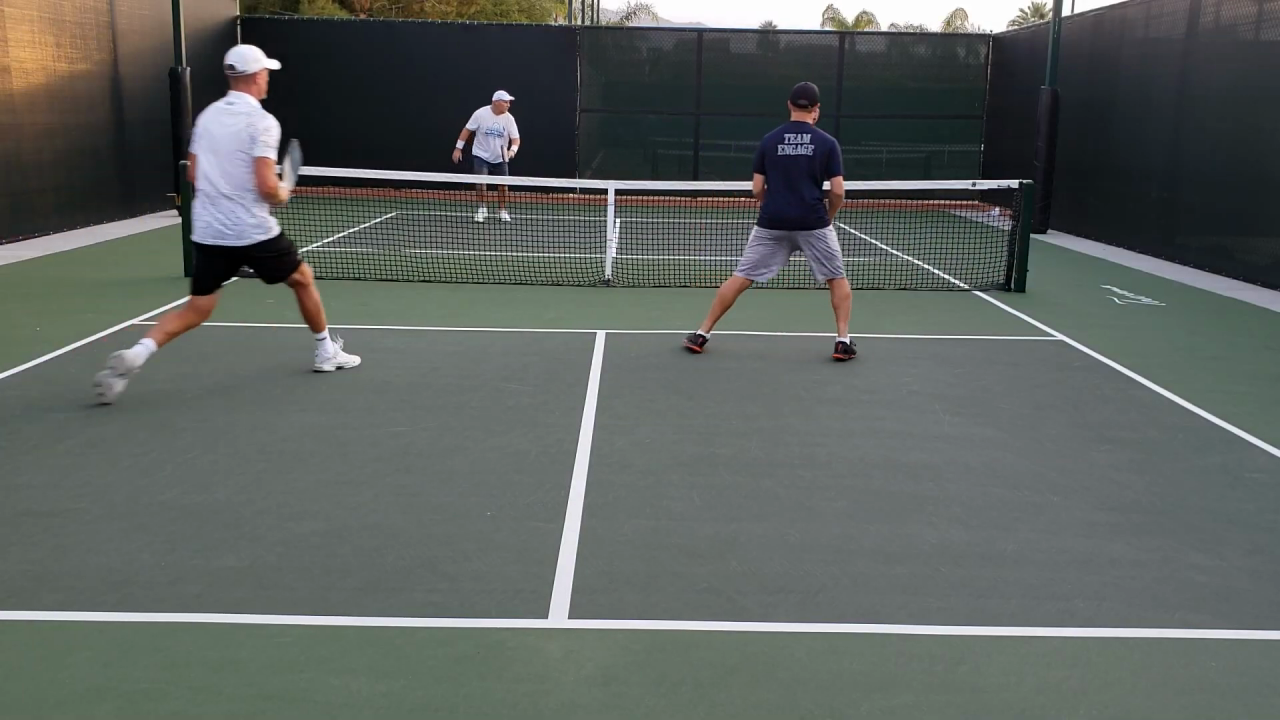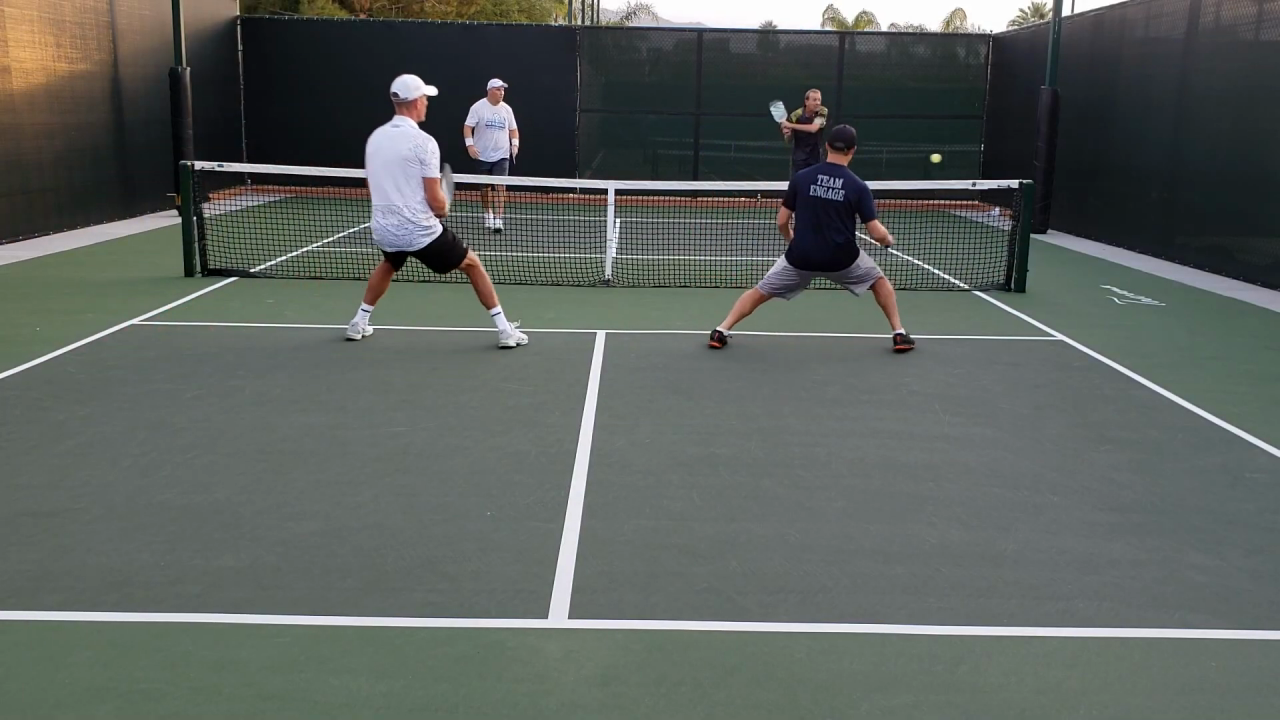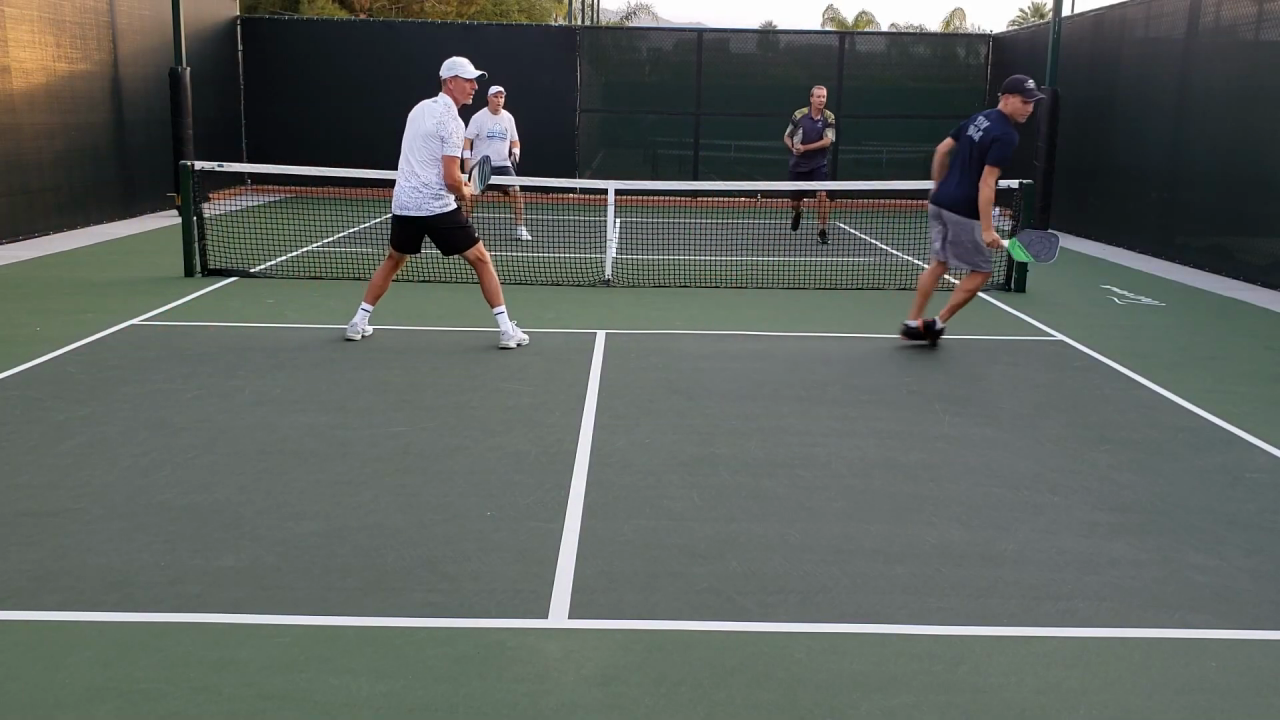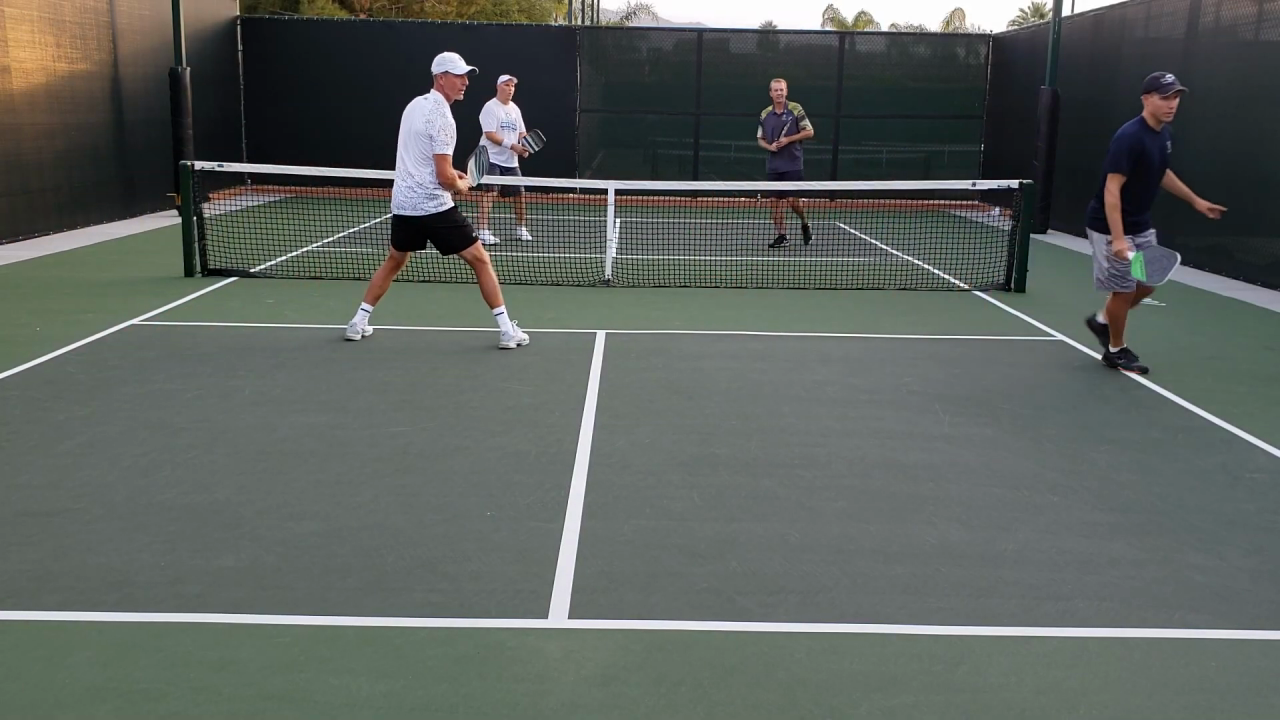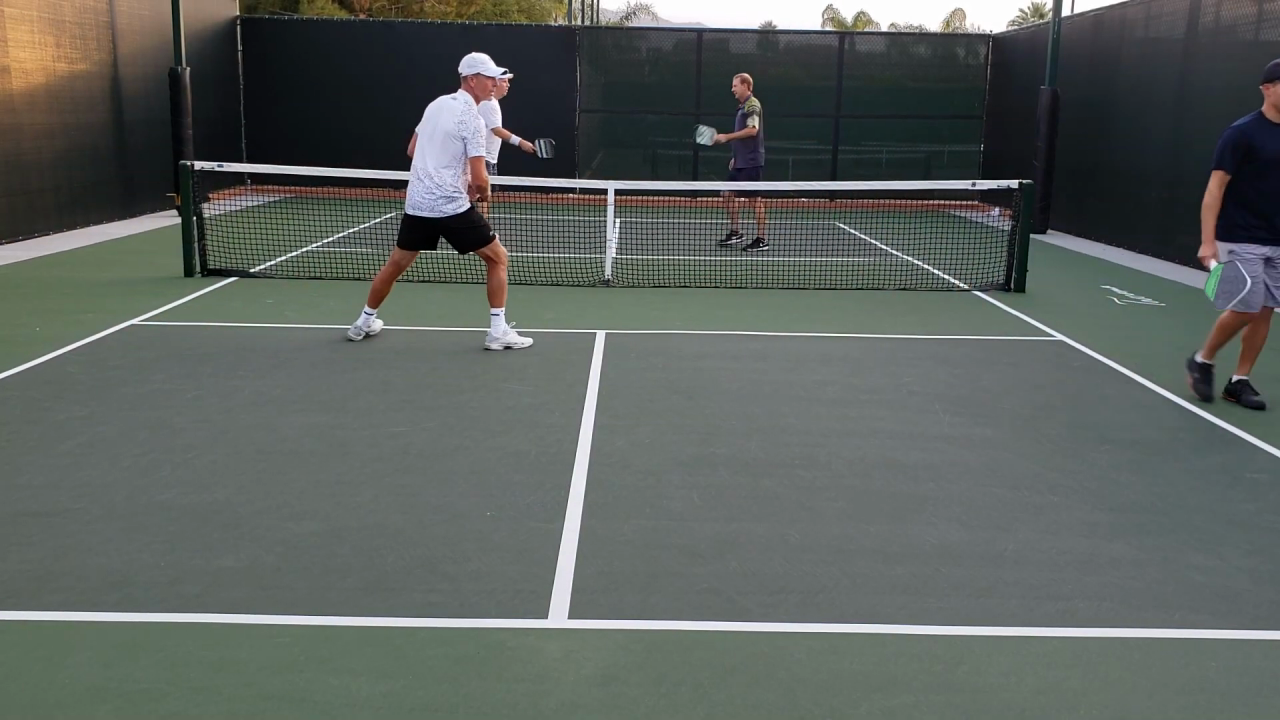
dt=0.5s
person 1, frame 1
left shoulder: (207, 116)
right shoulder: (262, 121)
left elbow: (195, 172)
right elbow: (266, 186)
right wrist: (282, 193)
left hip: (206, 232)
right hip: (252, 230)
left knee: (196, 309)
right knee: (302, 279)
left ankle: (132, 357)
right ankle: (327, 352)
person 1, frame 2
left shoulder: (374, 138)
right shoulder: (424, 142)
right elbow: (436, 202)
right wrist: (442, 210)
left hip: (385, 231)
right hip: (422, 231)
left knee: (388, 266)
right knee: (472, 266)
left ankle: (359, 323)
right ankle: (504, 330)
person 1, frame 3
left shoulder: (421, 108)
right shoulder: (451, 121)
right elbow: (451, 179)
left wrist: (456, 181)
right wrist: (464, 192)
left hip: (404, 204)
right hip: (437, 206)
left knee: (393, 261)
right knee: (481, 260)
left ankle: (359, 322)
right ankle: (507, 330)
person 1, frame 4
left shoulder: (415, 105)
right shoulder: (441, 116)
right elbow: (444, 177)
left wrist: (450, 173)
right wrist: (461, 185)
left hip: (403, 203)
right hip: (434, 206)
left knee: (394, 261)
right knee: (480, 260)
left ankle: (359, 322)
right ankle: (507, 329)
person 1, frame 5
left shoulder: (437, 105)
right shoulder: (471, 119)
left elbow: (413, 150)
right elbow: (479, 179)
right wrist: (483, 193)
left hip: (417, 203)
right hip: (451, 207)
left knee: (397, 264)
right knee: (497, 258)
left ankle: (364, 322)
right ankle: (499, 331)
person 2, frame 1
left shoulder: (769, 140)
right shoulder: (827, 143)
left elbow: (757, 190)
right elbow: (838, 192)
right wrist: (828, 215)
left hip: (772, 223)
right hip: (813, 224)
left knee: (741, 278)
right knee: (837, 278)
left ankle: (702, 334)
right ankle: (842, 341)
person 2, frame 2
left shoulder: (801, 178)
right shoulder: (858, 187)
left elbow: (782, 221)
right elbow: (877, 232)
left wrist: (792, 242)
right wrist: (888, 241)
left hip: (801, 257)
right hip: (841, 259)
left knee: (759, 292)
right knee: (878, 280)
left ankle: (721, 330)
right ankle: (899, 333)
person 2, frame 3
left shoulder: (979, 118)
right shoulder: (1007, 136)
left elbow: (942, 149)
right elbow: (987, 183)
left wrist: (938, 186)
right wrist: (988, 228)
left hip: (942, 202)
right hip: (964, 209)
left knee: (939, 265)
right knee: (980, 273)
left ankle: (913, 323)
right ankle: (935, 324)
person 2, frame 4
left shoulder: (1164, 135)
right shoulder: (1129, 138)
right elbow: (1111, 190)
left wrist: (1196, 202)
right wrist: (1118, 238)
left hip: (1140, 226)
right hip: (1109, 226)
left knee: (1147, 285)
right knee: (1123, 290)
left ankle: (1102, 321)
right ankle: (1115, 350)
person 2, frame 5
right shoulder: (1242, 132)
right elbow: (1215, 187)
right wrist: (1208, 240)
right hip: (1240, 240)
right knee: (1245, 309)
left ankle: (1239, 380)
right ankle: (1202, 360)
